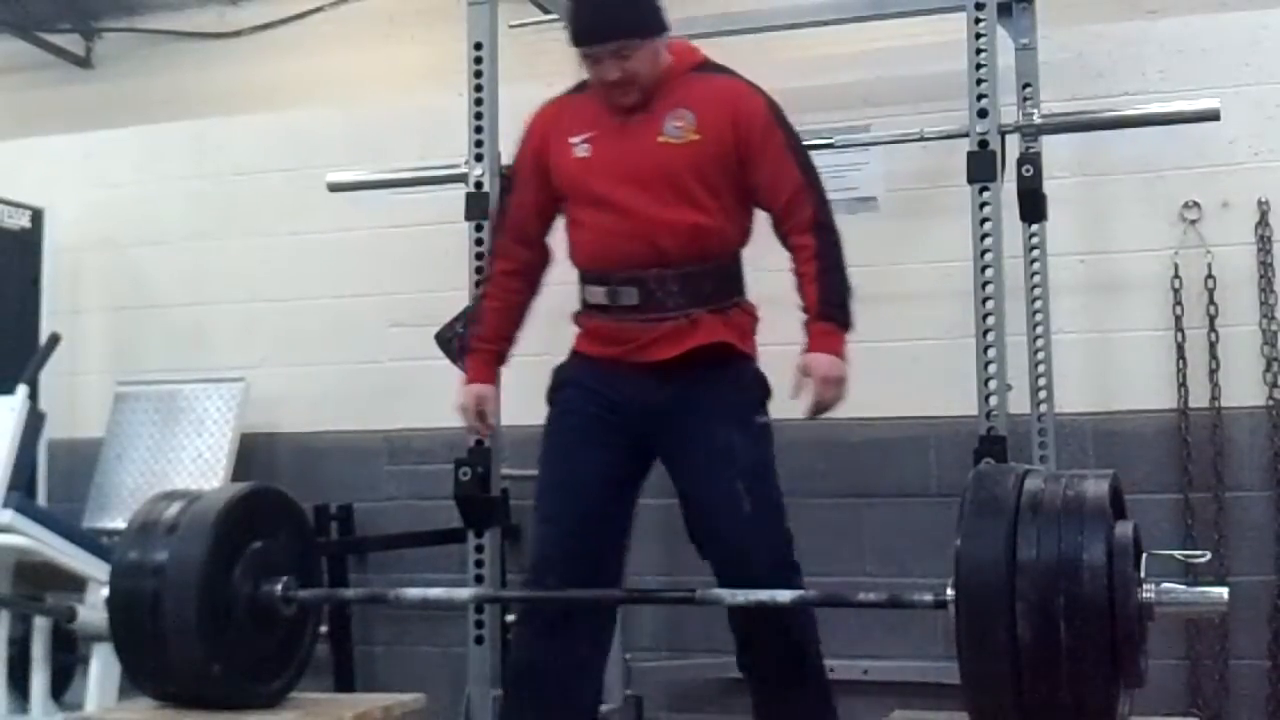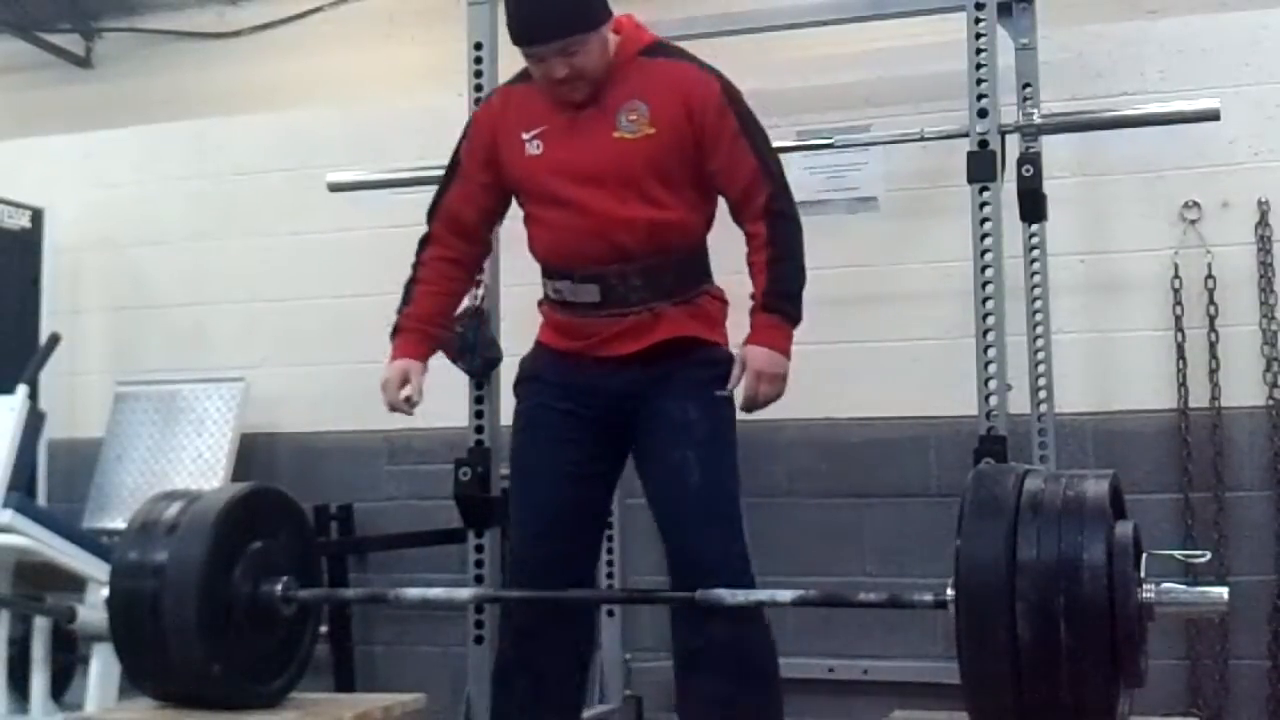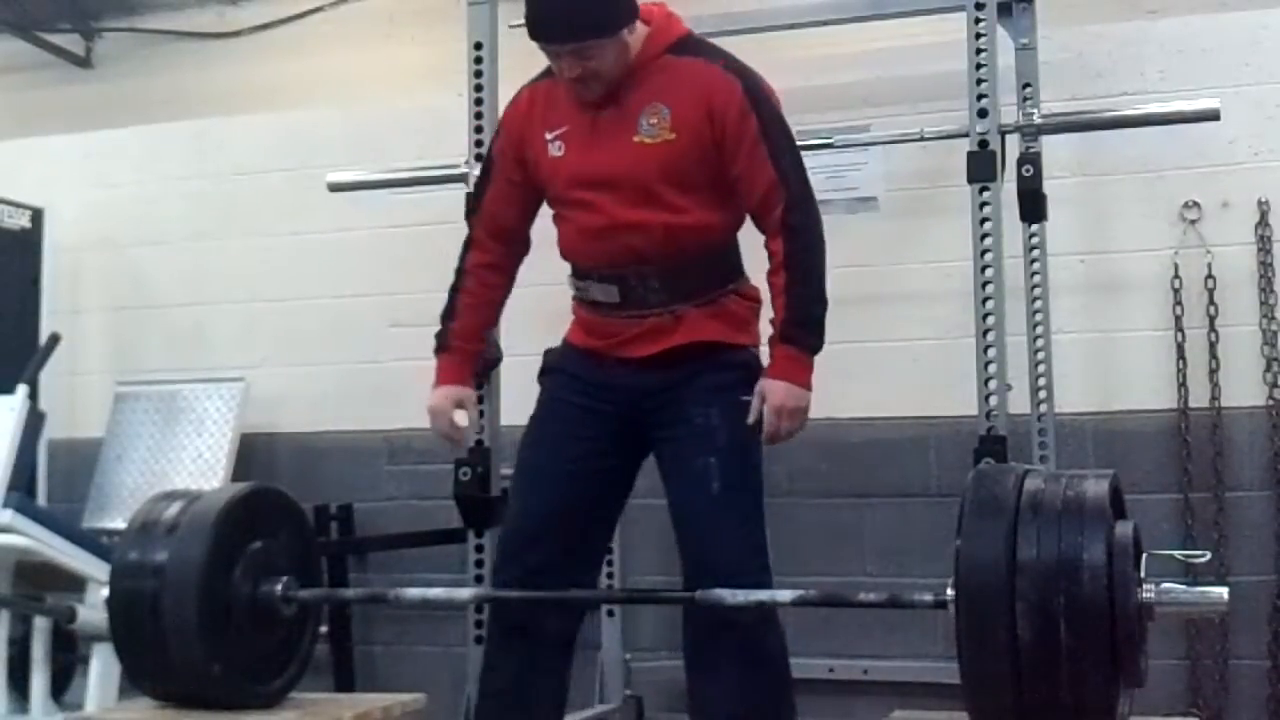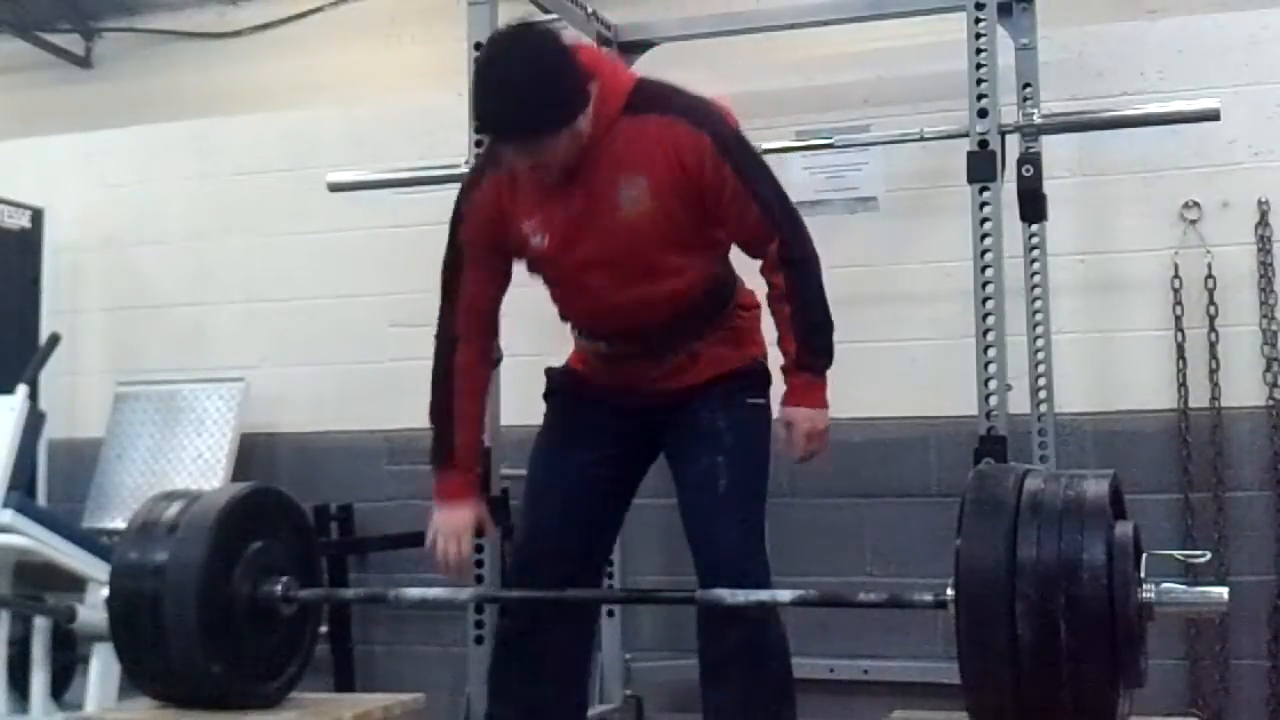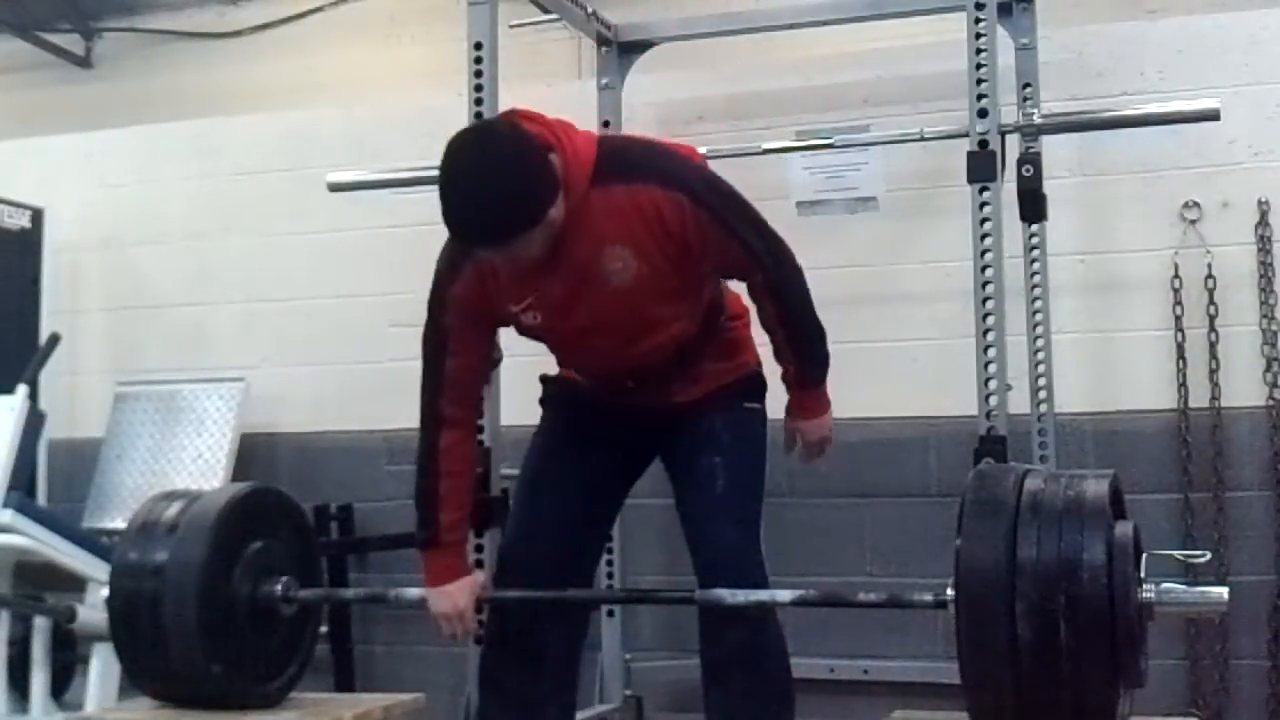
dt=0.3s
person 1, frame 1
left shoulder: (730, 103)
right shoulder: (554, 126)
left elbow: (806, 218)
right elbow: (514, 251)
left wrist: (825, 334)
right wrist: (482, 362)
left hip: (711, 370)
right hip: (600, 378)
left knee: (757, 563)
right knee: (562, 576)
person 1, frame 2
left shoulder: (687, 87)
right shoulder: (503, 116)
left elbow: (766, 206)
right elbow: (453, 238)
left wrist: (772, 328)
right wrist: (412, 344)
left hip: (679, 360)
right hip: (565, 369)
left knee: (707, 567)
right knee: (540, 577)
person 1, frame 3
left shoulder: (716, 86)
right shoulder: (530, 111)
left elbow: (790, 221)
right elbow: (491, 244)
left wrist: (791, 360)
right wrist: (456, 365)
left hip: (705, 364)
right hip: (590, 365)
left knee: (724, 578)
right knee: (529, 566)
person 1, frame 4
left shoulder: (684, 130)
right shoulder: (492, 189)
left elbow: (782, 246)
right elbow: (466, 331)
left wrist: (806, 382)
right wrist: (455, 485)
left hip: (713, 382)
right hip: (594, 391)
left knee: (731, 581)
right knee: (539, 583)
person 1, frame 5
left shoulder: (655, 181)
right shoulder: (468, 270)
left elbow: (771, 271)
right elbow: (450, 409)
left wrist: (807, 393)
right wrist: (445, 561)
left hip: (711, 393)
right hip: (590, 403)
left knee: (732, 585)
right knee: (526, 587)
